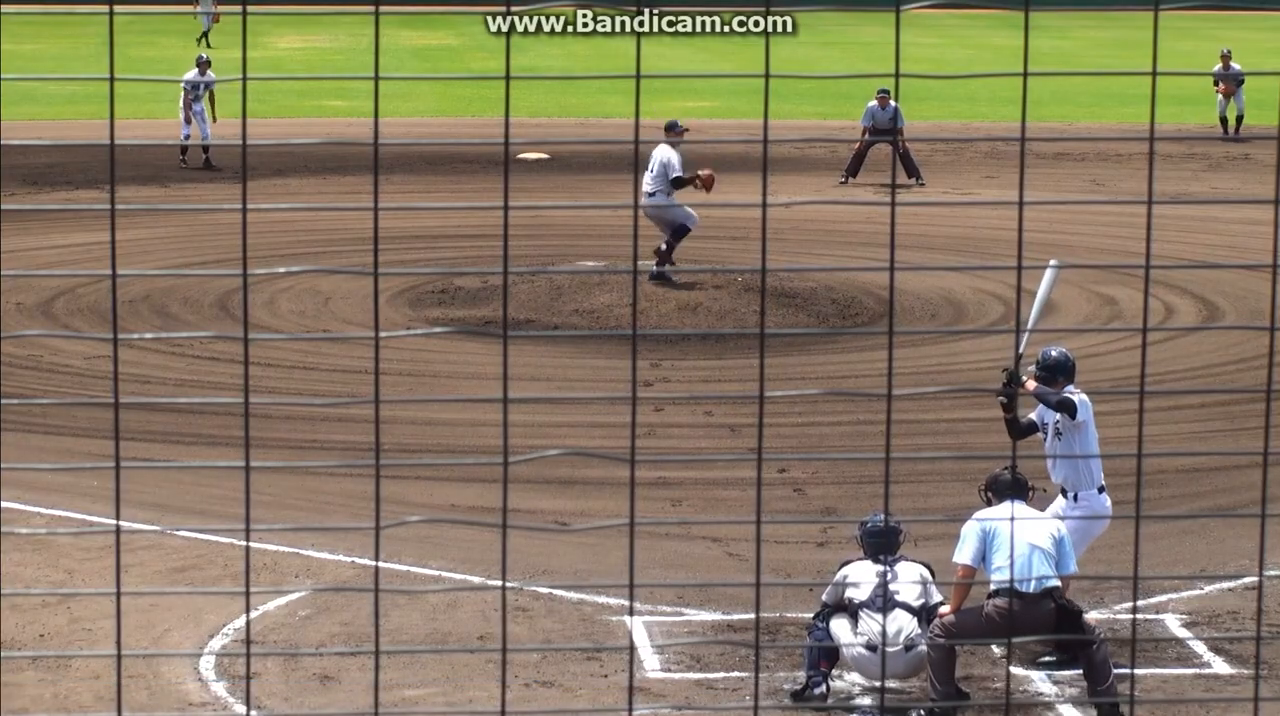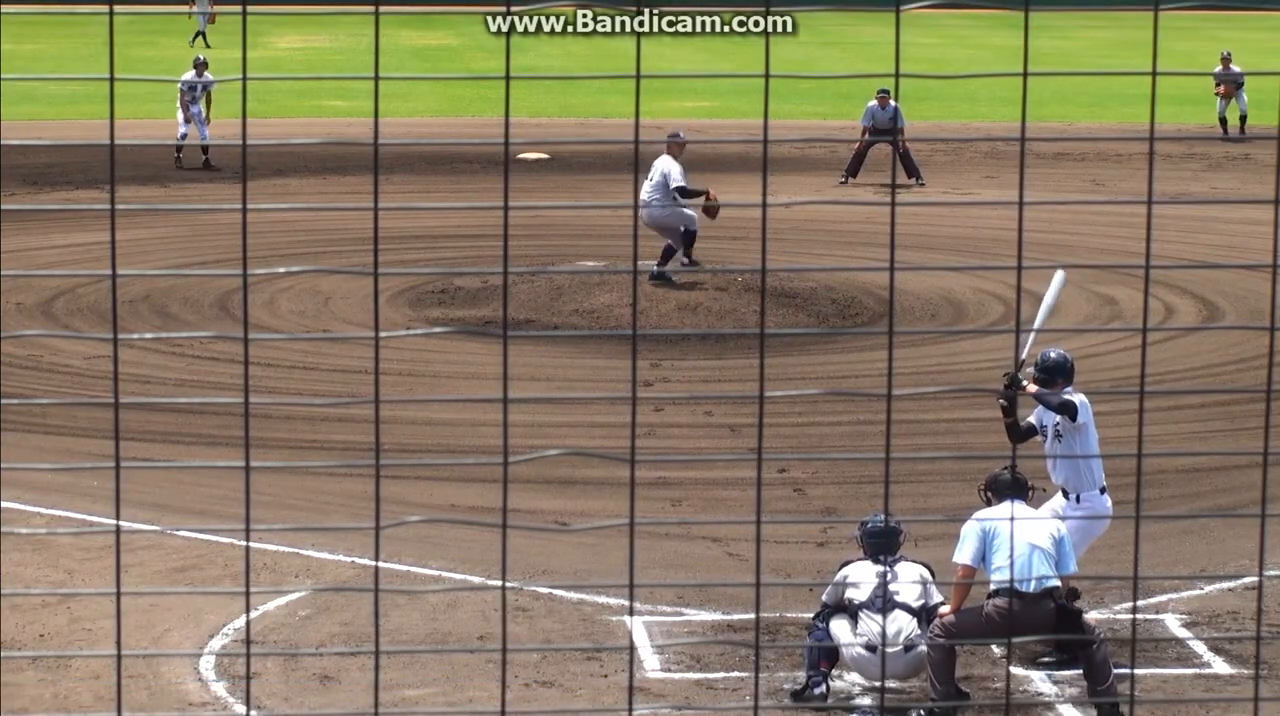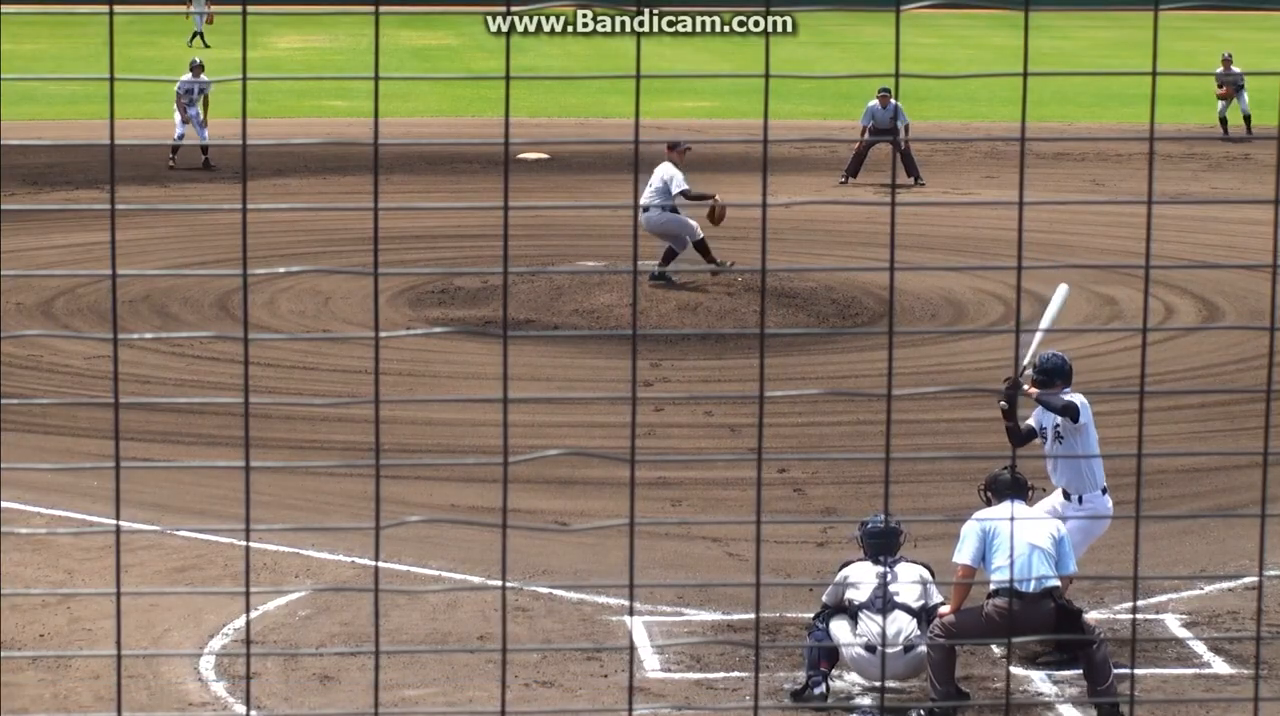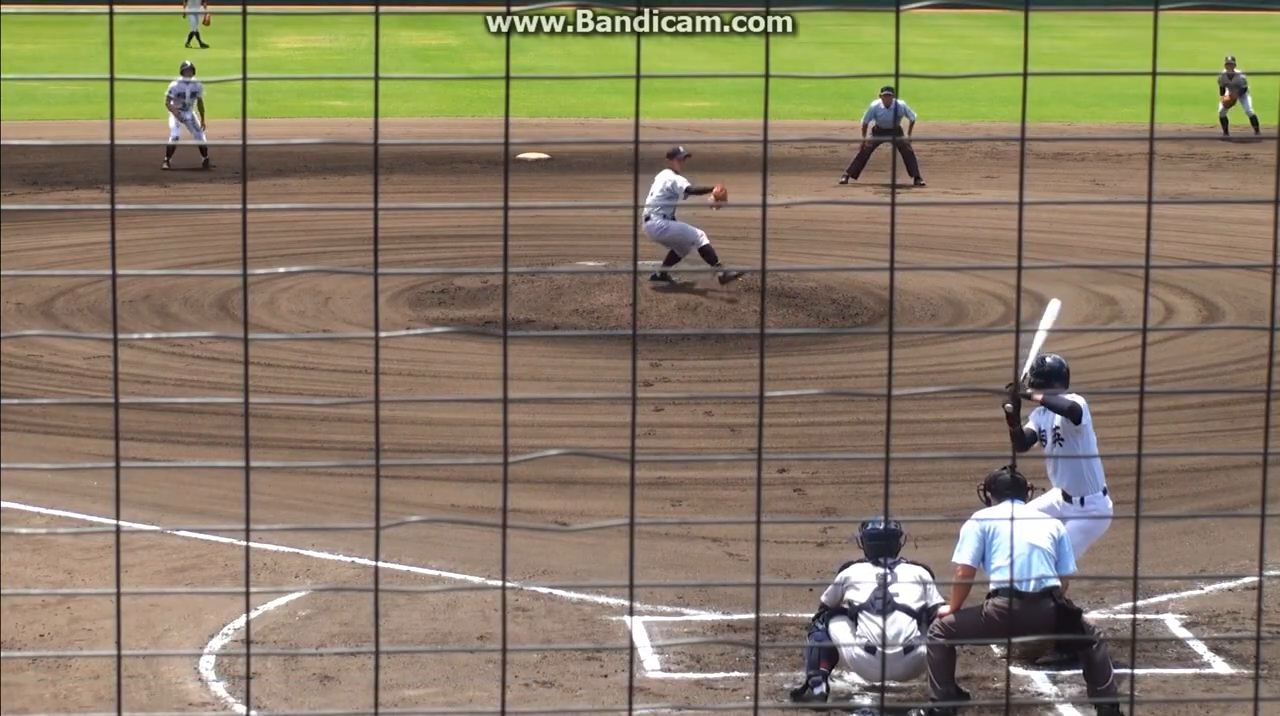
dt=0.1s
person 1, frame 1
left shoulder: (1078, 401)
right shoulder: (1048, 406)
left elbow: (1060, 404)
right elbow: (1017, 433)
left wrist: (1024, 382)
right wrist: (1009, 406)
left hip: (1088, 503)
right hip: (1068, 498)
person 1, frame 2
left shoulder: (1077, 403)
left elbow: (1061, 407)
right elbow: (1019, 436)
left wrist: (1025, 385)
right wrist: (1009, 413)
left hip: (1089, 503)
right hip: (1069, 498)
left ankle: (1064, 650)
person 1, frame 3
left shoulder: (1076, 402)
right shoulder: (1044, 410)
left elbow: (1066, 408)
right elbow: (1018, 441)
left wrist: (1027, 390)
right wrist: (1009, 414)
left hip: (1089, 505)
right hip: (1067, 497)
person 1, frame 4
left shoulder: (1074, 404)
right shoulder: (1041, 414)
left elbow: (1071, 410)
right elbow: (1021, 446)
left wrist: (1031, 394)
right wrist: (1013, 418)
left hip: (1090, 507)
right hip: (1064, 499)
person 2, frame 1
left shoulder: (982, 519)
right shoulder: (1054, 523)
left elbow: (965, 572)
right elbow: (1064, 580)
left wrist: (953, 608)
left hip: (1005, 609)
right hip: (1049, 610)
left knee: (940, 631)
right knee: (1092, 639)
person 2, frame 2
left shoulder: (981, 518)
right shoulder: (1053, 522)
left elbow: (965, 572)
right elbow: (1064, 578)
left wrist: (952, 608)
left hip: (1005, 609)
right hip: (1049, 610)
left knee: (940, 631)
right knee: (1092, 640)
person 2, frame 3
left shoulder: (982, 519)
right shoulder: (1053, 523)
left elbow: (965, 573)
right elbow: (1063, 579)
left wrist: (952, 608)
left hip: (1005, 609)
right hip: (1049, 610)
left knee: (940, 631)
right knee: (1092, 640)
person 2, frame 4
left shoulder: (981, 518)
right shoulder: (1053, 523)
left elbow: (965, 572)
right elbow: (1064, 580)
left wrist: (952, 608)
left hip: (1004, 609)
right hip: (1048, 610)
left knee: (941, 630)
right knee: (1092, 640)
person 3, frame 1
left shoulder: (850, 570)
right shoulder: (920, 570)
left elbow: (827, 607)
left hip: (866, 662)
right hip: (911, 664)
left knee: (823, 620)
left ankle: (816, 687)
person 3, frame 2
left shoulder: (850, 570)
right shoulder: (920, 571)
left elbow: (827, 606)
left hip: (865, 663)
right hip: (912, 664)
left knee: (824, 619)
left ankle: (816, 687)
person 3, frame 3
left shoulder: (850, 570)
right shoulder: (920, 571)
left elbow: (827, 607)
left hip: (865, 663)
right hip: (911, 665)
left knee: (824, 619)
left ankle: (816, 687)
person 3, frame 4
left shoulder: (851, 571)
right shoulder: (920, 572)
left elbow: (824, 608)
left hip: (865, 664)
right hip: (911, 666)
left knee: (824, 619)
left ankle: (816, 688)
person 4, frame 1
left shoulder: (658, 150)
right shoulder: (672, 154)
right elbow: (676, 183)
left wrist: (692, 181)
right wrist: (697, 176)
left hip: (648, 201)
right hip: (659, 201)
left knee: (674, 232)
right knee: (691, 219)
left ankle: (658, 269)
right ankle: (666, 248)
person 4, frame 2
left shoulder: (660, 161)
right shoulder: (672, 166)
right elbow: (682, 192)
left wrist: (683, 207)
right wrist: (705, 192)
left hip: (647, 212)
right hip: (656, 210)
left knee: (678, 237)
right knee: (691, 219)
left ankle: (658, 271)
right ankle: (687, 259)
person 4, frame 3
left shoulder: (662, 168)
right shoulder: (674, 173)
right elbow: (688, 195)
left wrist: (679, 217)
right wrist: (712, 196)
left hip: (647, 217)
right hip: (655, 216)
left knee: (680, 241)
right knee: (692, 228)
left ankle: (659, 272)
right ankle: (715, 264)
person 4, frame 4
left shoulder: (661, 176)
right shoulder: (674, 179)
right elbow: (691, 190)
right wrist: (713, 189)
left hip: (651, 224)
right hip: (657, 224)
left knee: (682, 247)
right knee: (698, 236)
left ankle: (660, 273)
right ankle: (721, 273)
